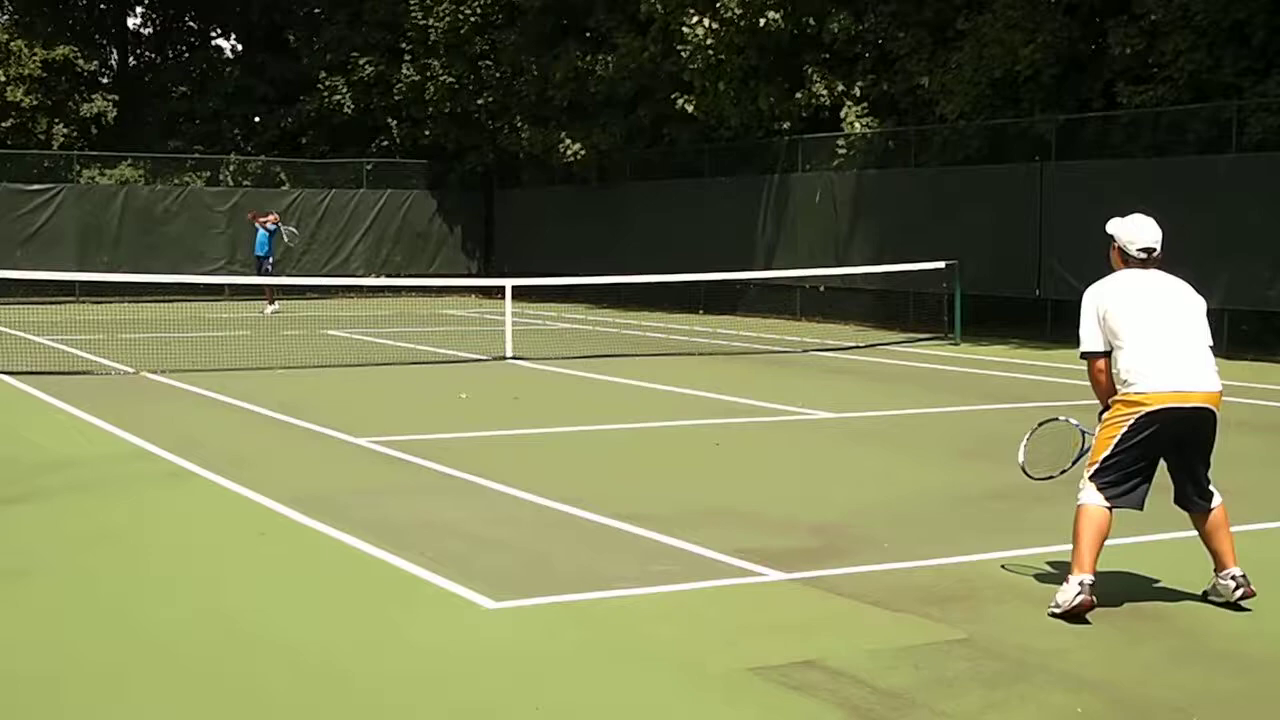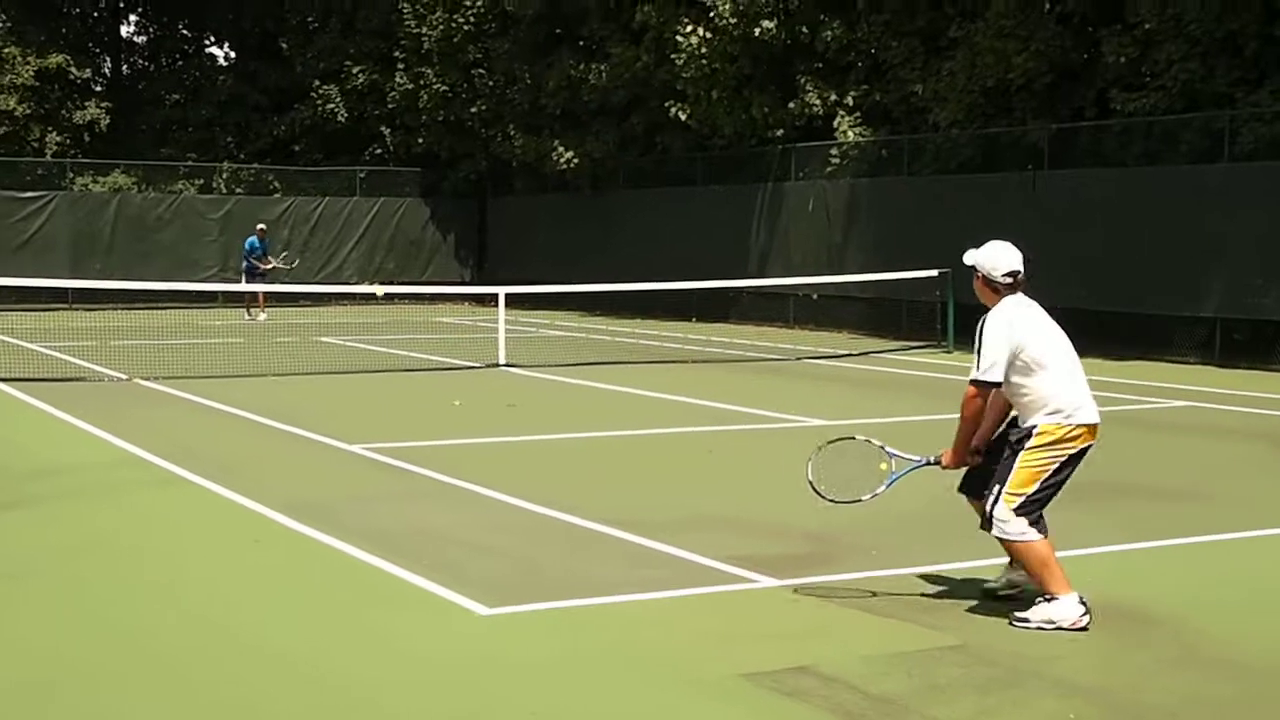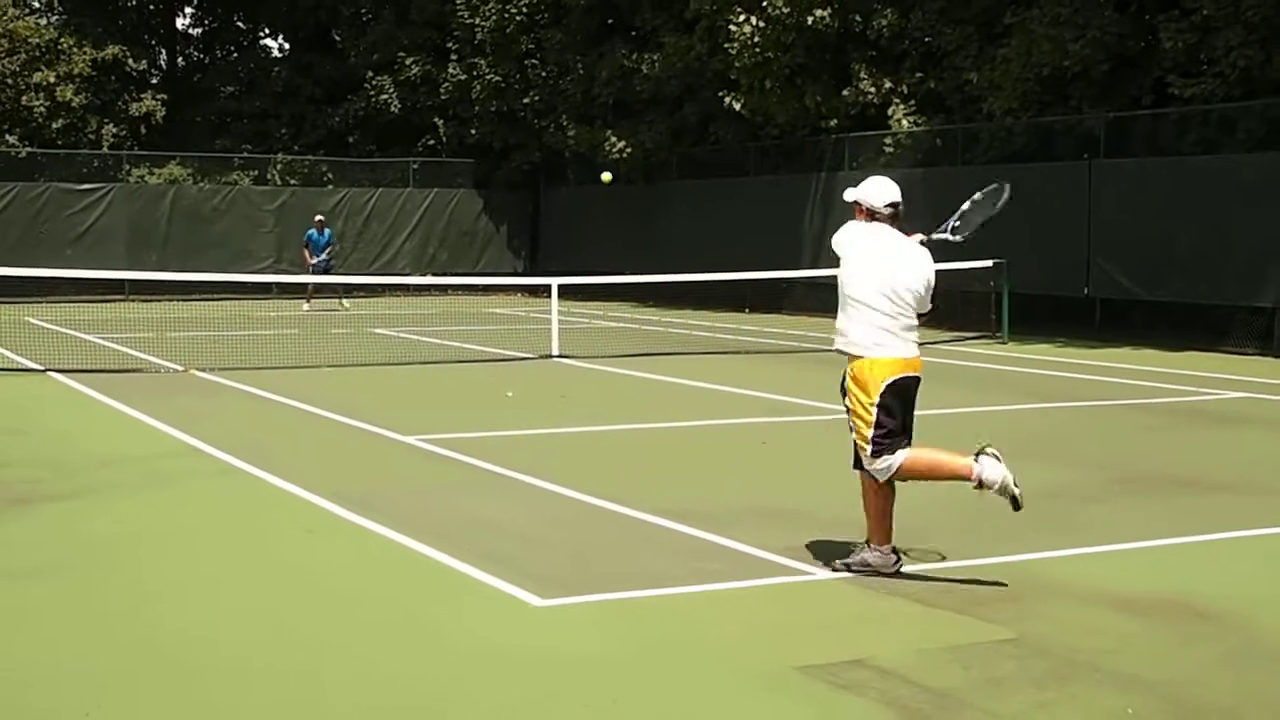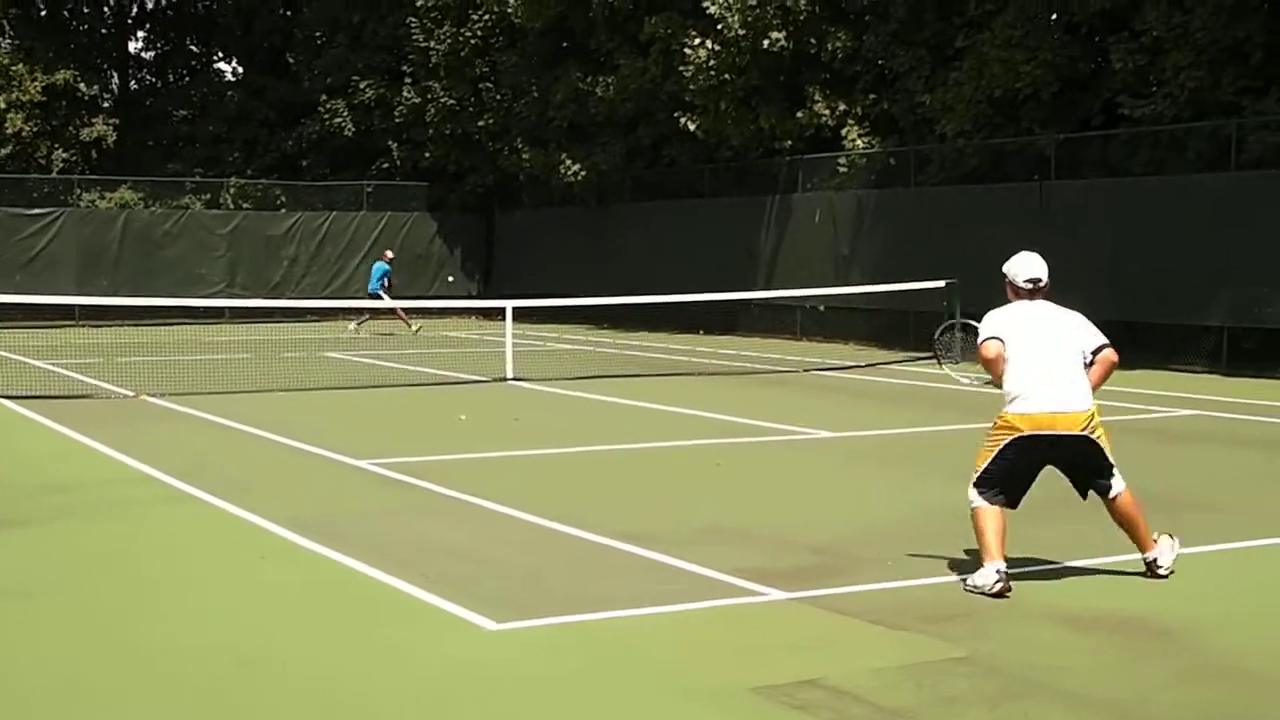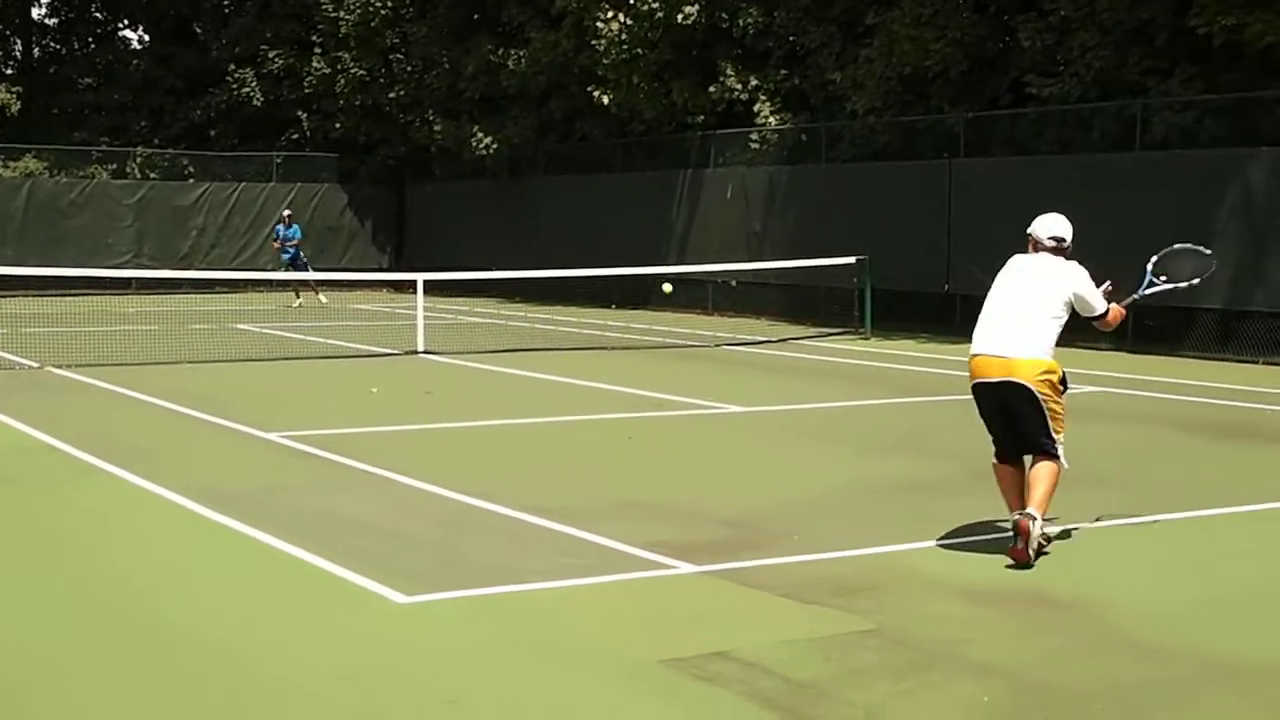
dt=1s
person 1, frame 1
left shoulder: (1099, 293)
right shoulder: (1185, 290)
left elbow: (1099, 368)
right elbow: (1199, 351)
left wrist: (1113, 412)
left hip: (1145, 398)
right hip: (1204, 396)
left knee: (1098, 487)
right knee: (1199, 491)
left ankle: (1080, 583)
right ankle: (1230, 577)
person 1, frame 2
left shoulder: (999, 321)
right shoulder: (1017, 312)
left elbow: (977, 394)
right elbow: (1001, 389)
left wrist: (958, 448)
right wrist: (978, 440)
left hip: (1060, 426)
right hip: (1037, 421)
left knee: (1006, 514)
right knee: (978, 486)
left ankle: (1065, 604)
right ankle: (1023, 568)
person 1, frame 3
left shoulder: (852, 235)
right shoulder: (921, 257)
left hip: (873, 364)
right hip: (906, 364)
left knee: (886, 459)
right knee: (872, 458)
left ankle: (979, 468)
right ankle: (878, 550)
person 1, frame 4
left shoulder: (998, 318)
right shoulder: (1072, 318)
left elbow: (990, 354)
right elbow: (1107, 357)
left wrist: (1004, 381)
right wrist: (1081, 393)
left hip: (1024, 421)
right hip: (1079, 418)
left knee: (985, 494)
right knee: (1108, 485)
left ankle: (993, 570)
right ankle: (1156, 552)
person 1, frame 5
left shoulder: (1015, 264)
right shoulder: (1073, 273)
right elbow: (1108, 320)
left wrist: (1090, 299)
right wrist: (1116, 309)
left hip: (983, 363)
right hip: (1028, 368)
left knee: (1006, 451)
right knee: (1048, 452)
left ankle: (1022, 520)
right ankle: (1030, 522)
